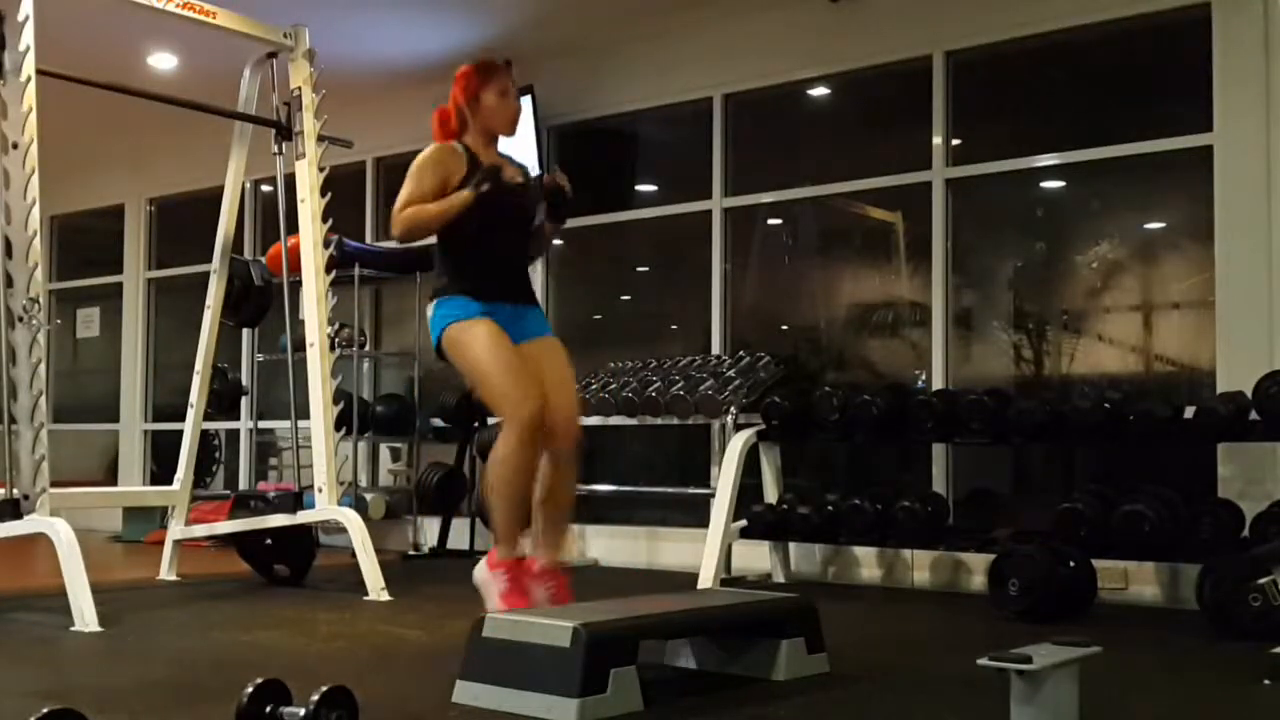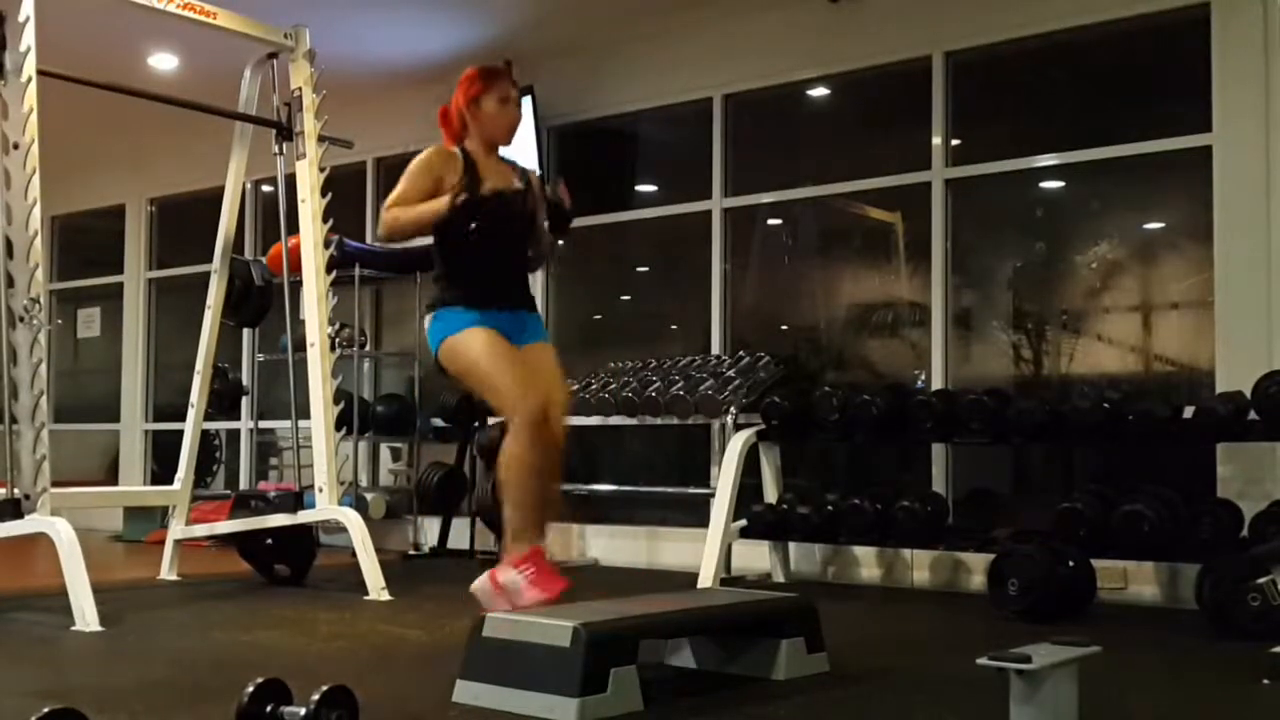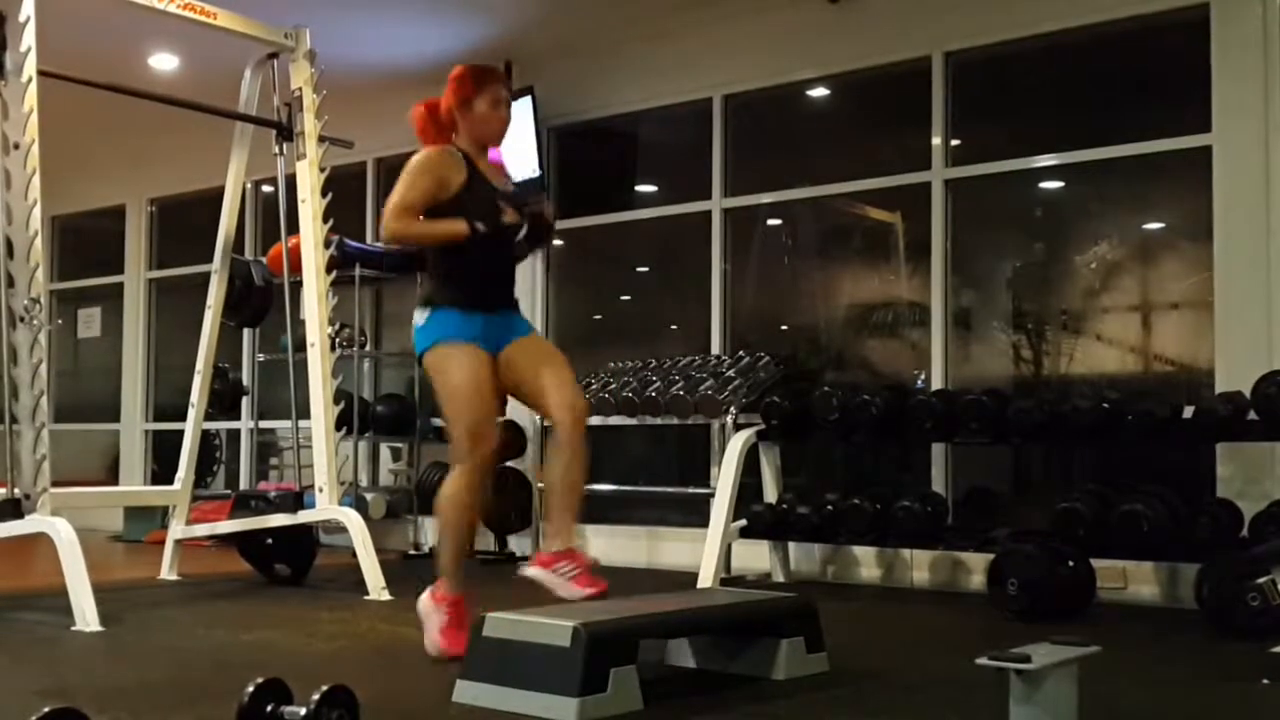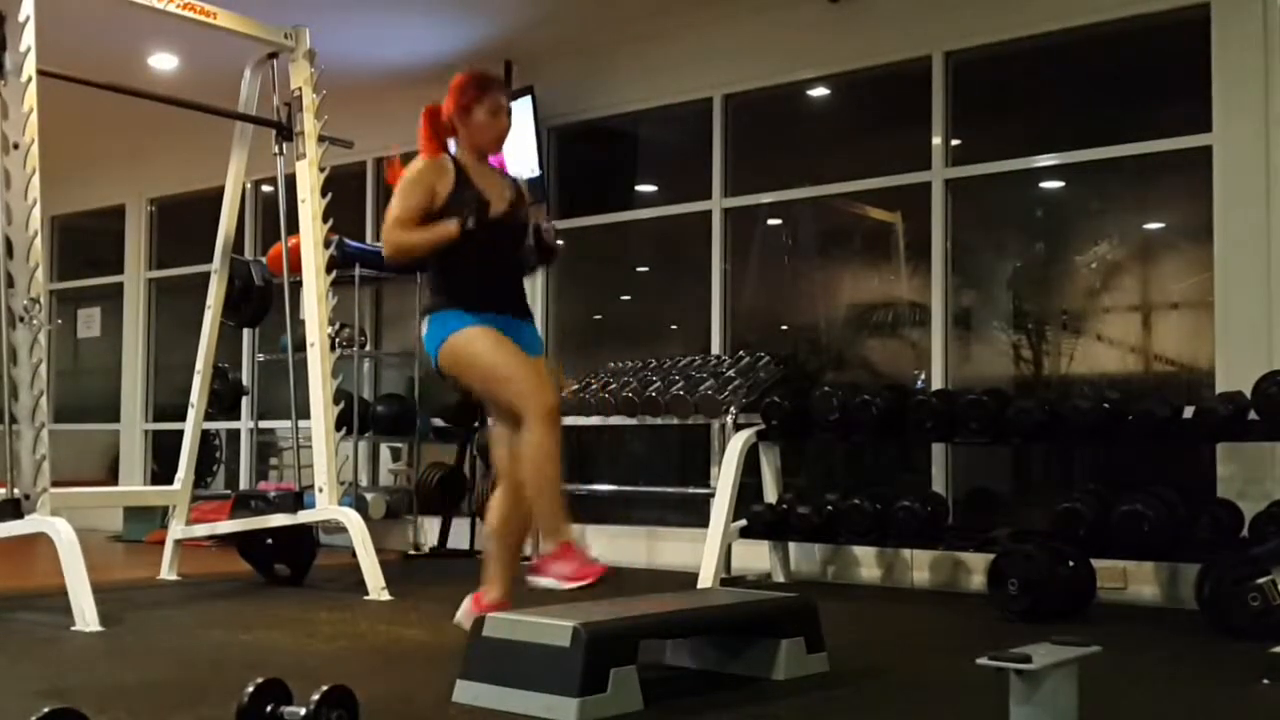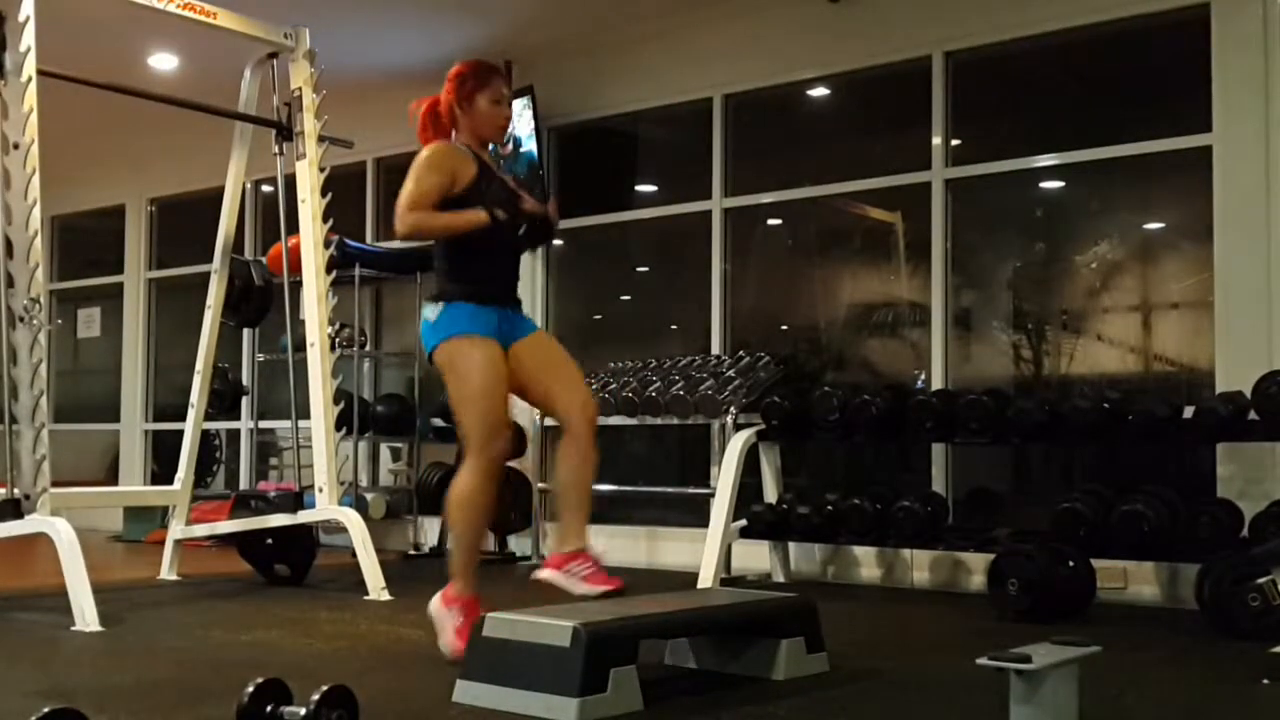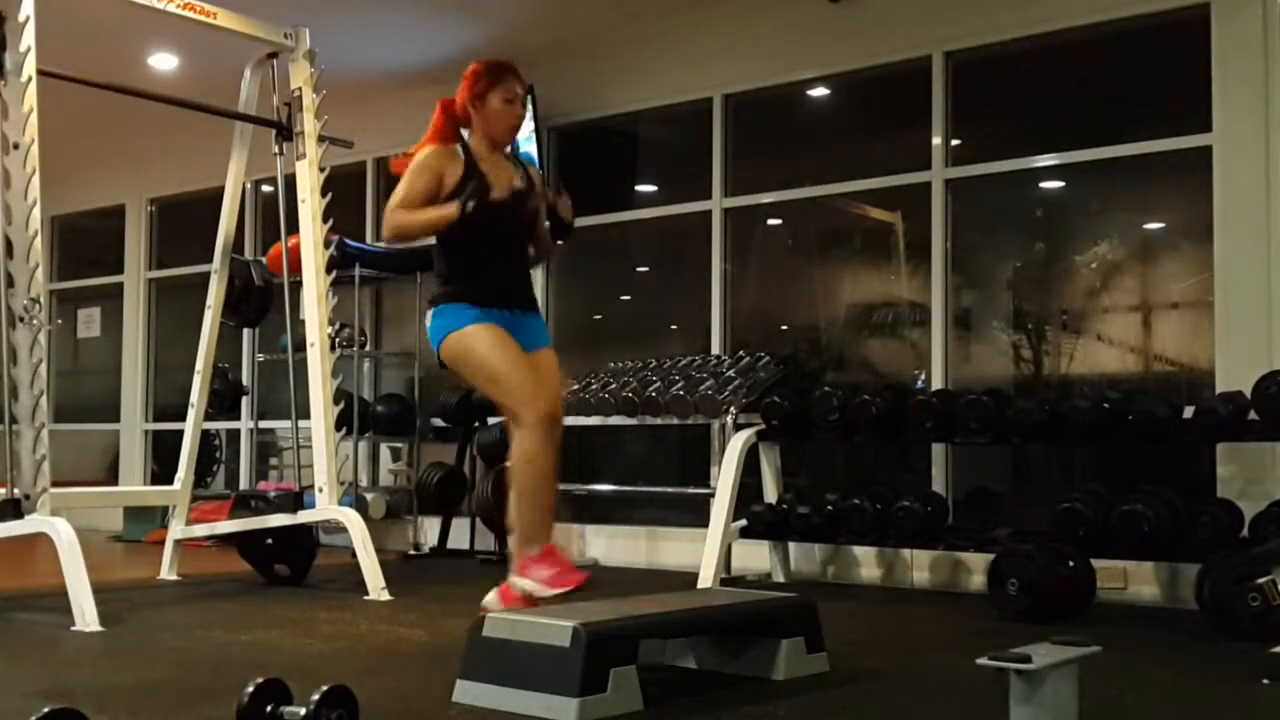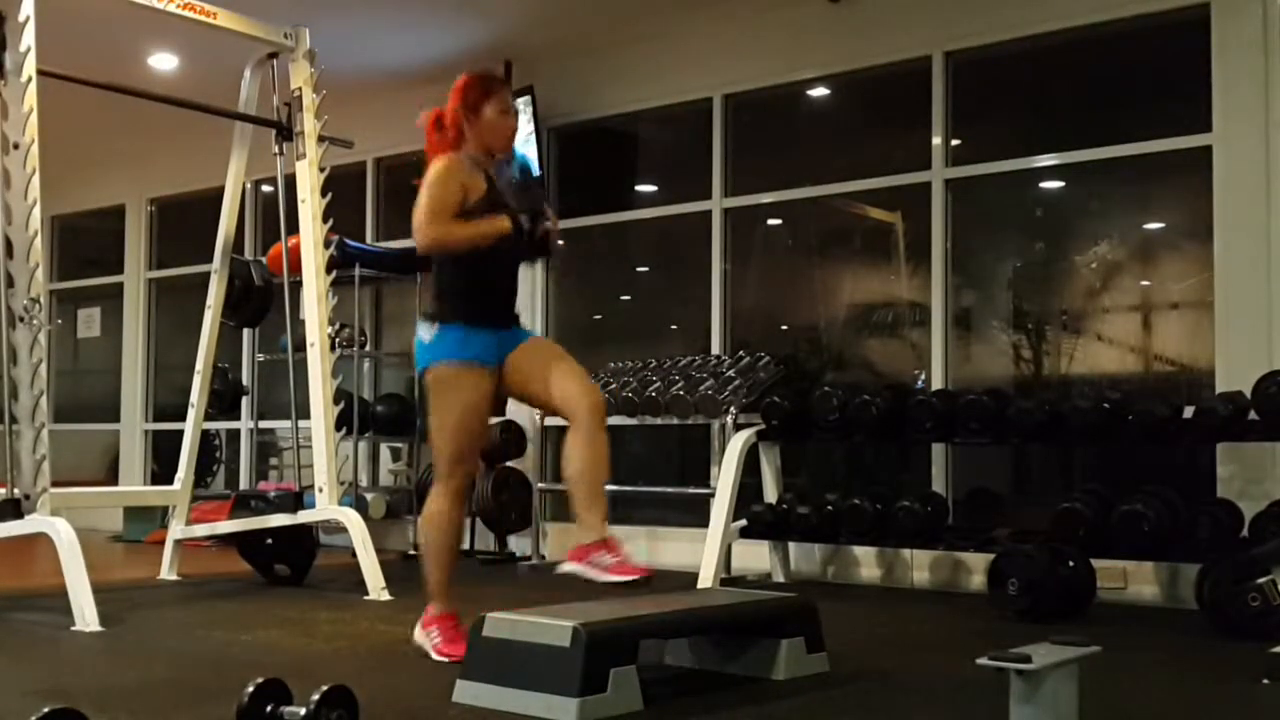
dt=0.4s
person 1, frame 1
left shoulder: (516, 171)
right shoulder: (442, 156)
right elbow: (402, 227)
left wrist: (551, 213)
right wrist: (474, 193)
left hip: (519, 310)
right hip: (464, 309)
left knee: (566, 430)
right knee: (525, 415)
left ankle: (540, 566)
right ankle: (505, 557)
person 1, frame 2
left shoulder: (523, 178)
right shoulder: (440, 161)
right elbow: (389, 223)
left wrist: (556, 223)
right wrist: (453, 201)
left hip: (520, 315)
right hip: (459, 318)
left knee: (551, 437)
right knee: (529, 410)
left ankle: (509, 574)
right ankle: (521, 555)
person 1, frame 3
left shoulder: (498, 179)
right shoulder: (434, 163)
right elbow: (391, 225)
left wrist: (535, 234)
right wrist: (472, 228)
left hip: (503, 320)
right hip: (451, 321)
left knee: (570, 408)
right knee: (477, 456)
left ankle: (557, 552)
right ankle: (446, 593)
person 1, frame 4
left shoulder: (511, 187)
right shoulder: (431, 171)
right elbow: (392, 240)
right wrist: (463, 224)
left hip: (513, 323)
right hip: (454, 323)
left knee: (516, 468)
right knee: (541, 401)
left ankle: (492, 599)
right ankle: (554, 550)
person 1, frame 5
left shoulder: (498, 172)
right shoulder: (442, 157)
right elbow: (405, 220)
left wrist: (535, 230)
right wrist: (491, 217)
left hip: (507, 318)
right hip: (460, 317)
left knee: (582, 412)
right knee: (488, 453)
left ankle: (571, 553)
right ankle: (459, 595)
person 1, frame 6
left shoulder: (525, 175)
right shoulder: (440, 158)
right elbow: (391, 229)
left wrist: (557, 225)
right wrist: (463, 208)
left hip: (521, 316)
right hip: (461, 314)
left knee: (542, 438)
right knee: (540, 409)
left ankle: (513, 592)
right ankle: (532, 557)
person 1, frame 7
left shoulder: (493, 179)
right shoulder: (451, 168)
right elbow: (427, 237)
left wrist: (533, 238)
right wrist: (509, 222)
left hip: (506, 333)
right hip: (455, 335)
left knee: (587, 404)
right knee: (455, 476)
left ankle: (590, 543)
right ankle: (437, 616)
